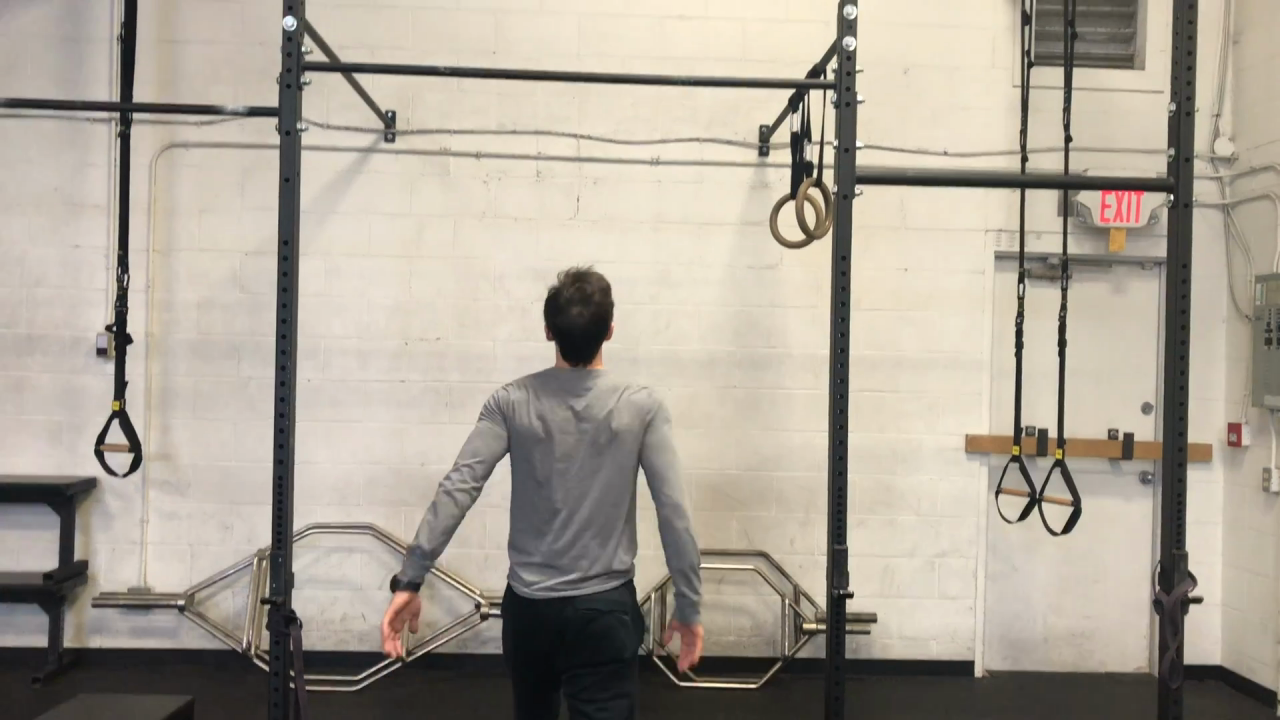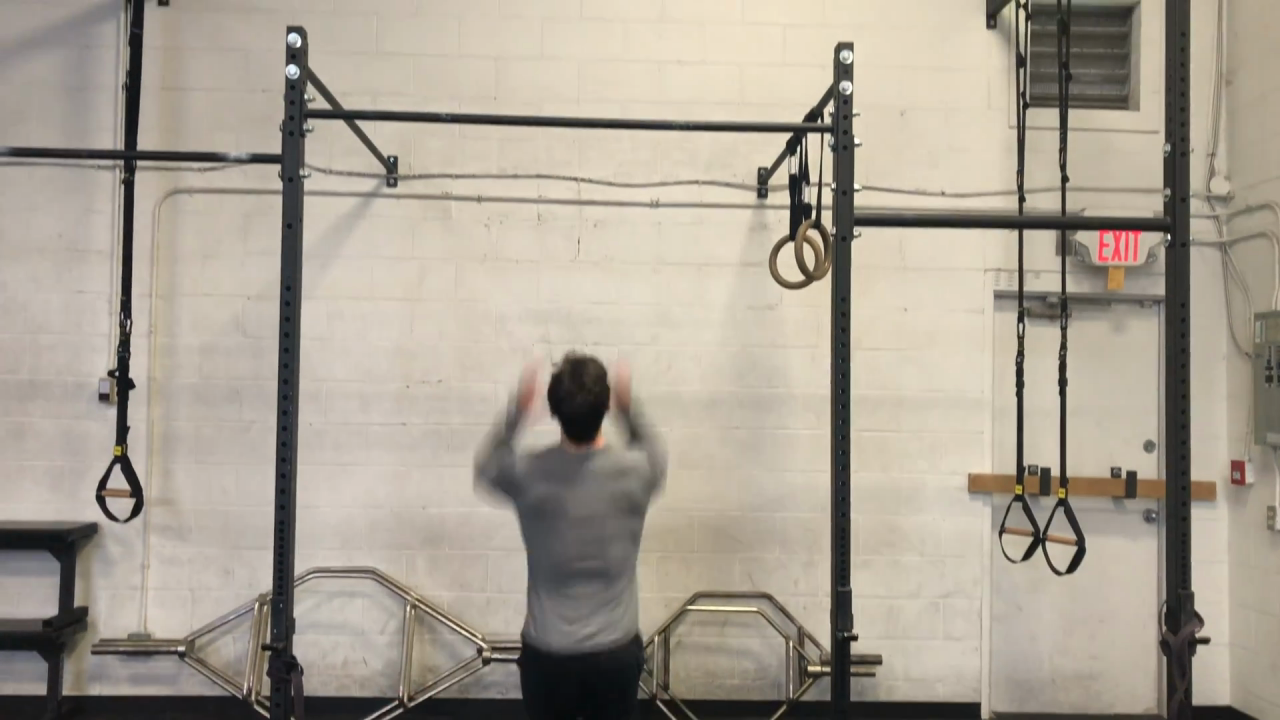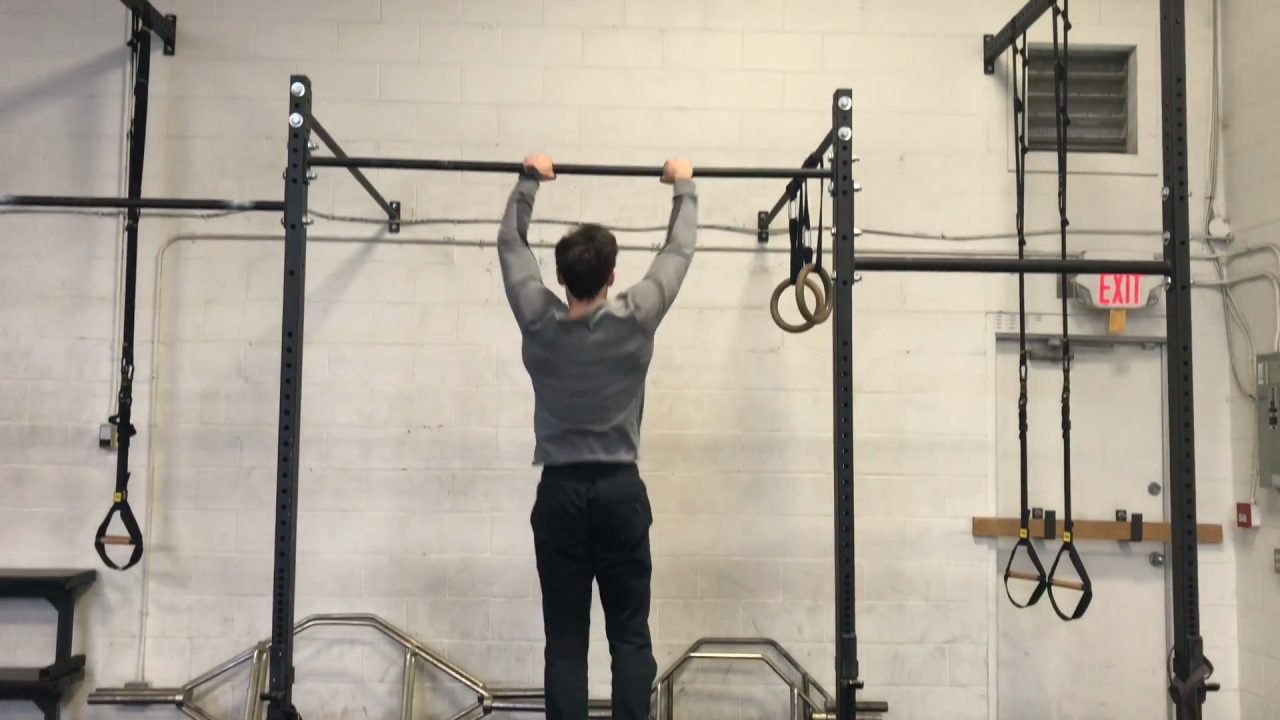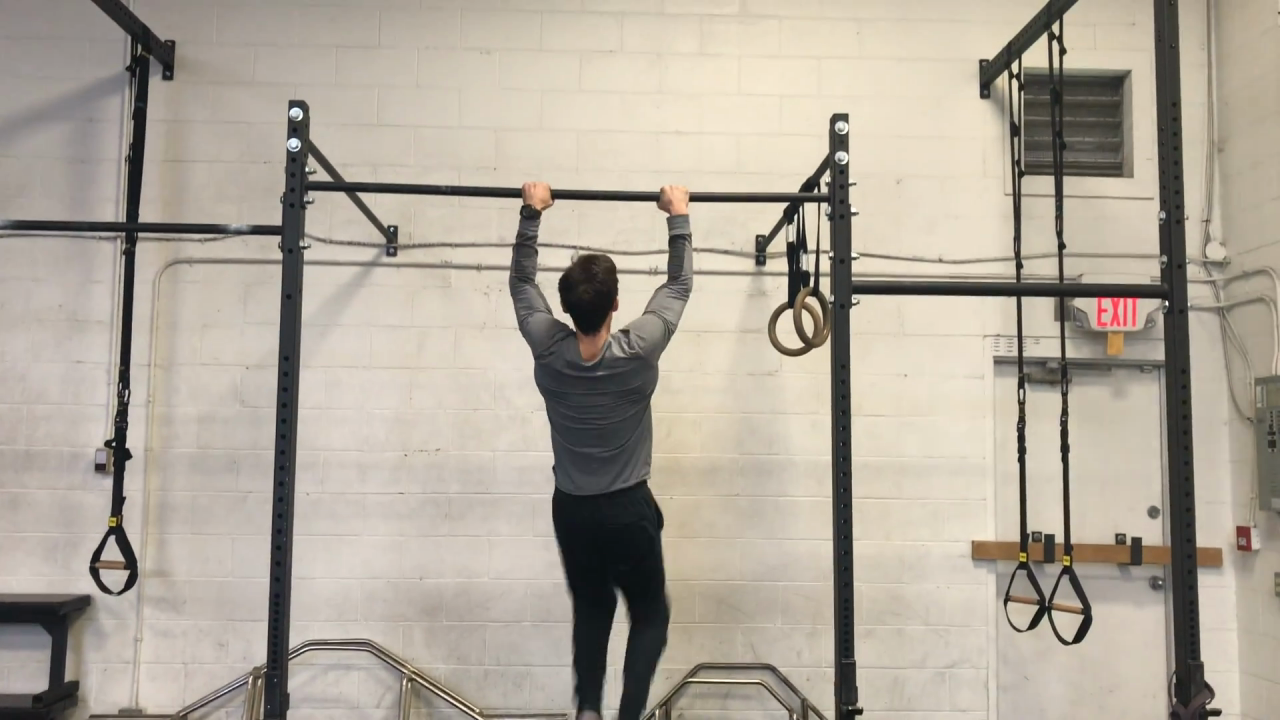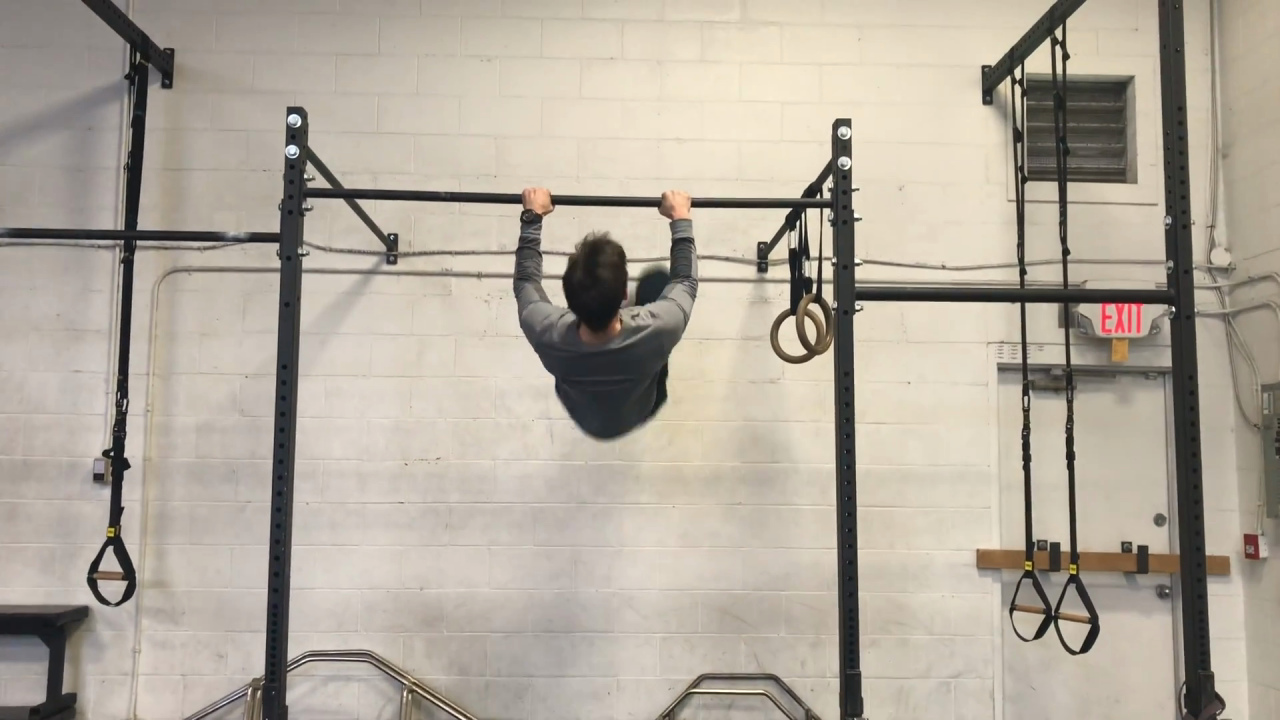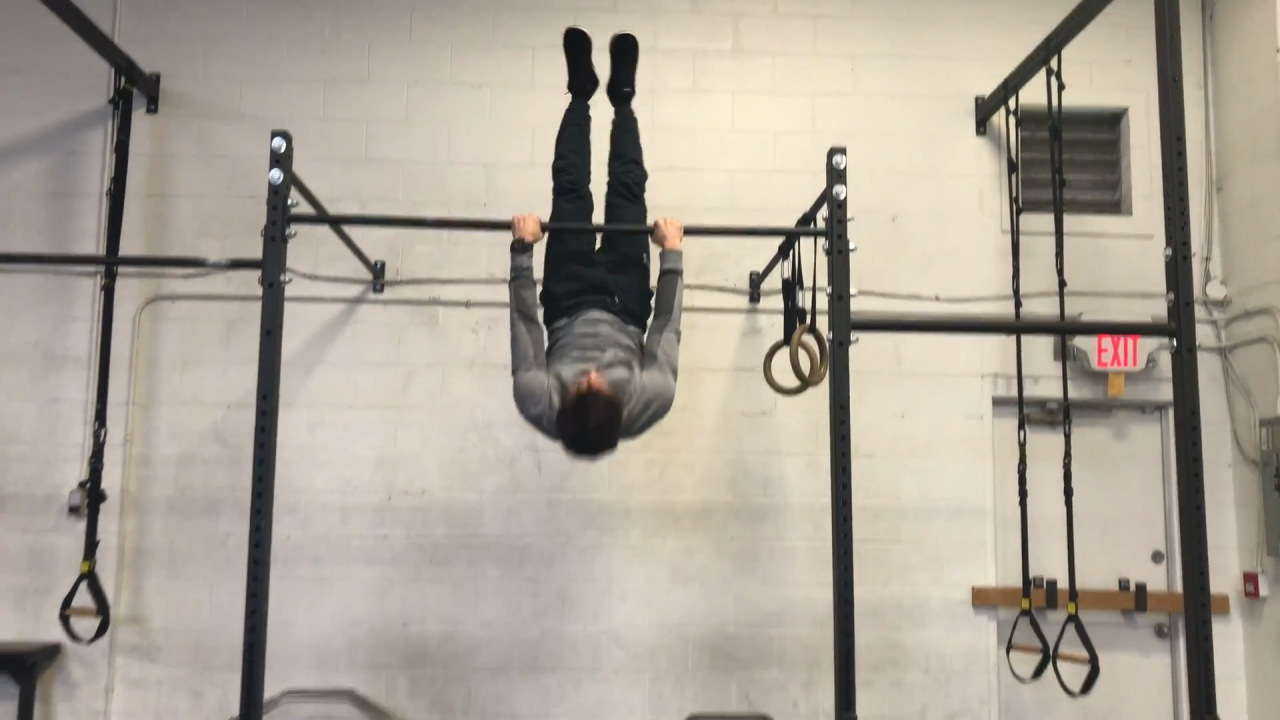
dt=0.4s
person 1, frame 1
left shoulder: (511, 402)
right shoulder: (641, 406)
left elbow: (458, 487)
right elbow: (674, 510)
left wrist: (409, 579)
right wrist: (688, 606)
left hip: (528, 605)
right hip: (605, 608)
person 1, frame 2
left shoulder: (524, 474)
right shoulder: (639, 471)
left elbow: (485, 468)
left wrist: (515, 413)
right wrist: (629, 411)
left hip: (546, 656)
right hip: (616, 655)
person 1, frame 3
left shoulder: (537, 320)
right shoulder: (637, 318)
left elbow: (509, 242)
right elbow: (679, 248)
left wrist: (529, 178)
right wrist: (683, 186)
left hip: (559, 494)
right hip: (620, 492)
left knee: (565, 644)
right knee: (630, 639)
person 1, frame 4
left shoulder: (547, 349)
right shoulder: (640, 350)
left elbow: (521, 282)
right elbow: (678, 285)
left wrist: (531, 213)
right wrist: (678, 217)
left hip: (572, 510)
right hip: (629, 509)
left knee: (590, 615)
right knee: (650, 619)
person 1, frame 5
left shoulder: (548, 333)
right shoulder: (656, 330)
left elbow: (526, 281)
right elbow: (684, 283)
left wrist: (532, 217)
right wrist: (681, 221)
right hip: (633, 413)
right knee: (656, 276)
person 1, frame 6
left shoulder: (538, 406)
right shoulder: (650, 402)
left elbow: (523, 321)
right elbow: (668, 326)
left wrist: (522, 248)
right wrist: (672, 253)
left hip: (569, 312)
right hip: (623, 317)
left knee: (570, 193)
right knee: (626, 194)
left ankle: (581, 93)
right ankle: (621, 97)
